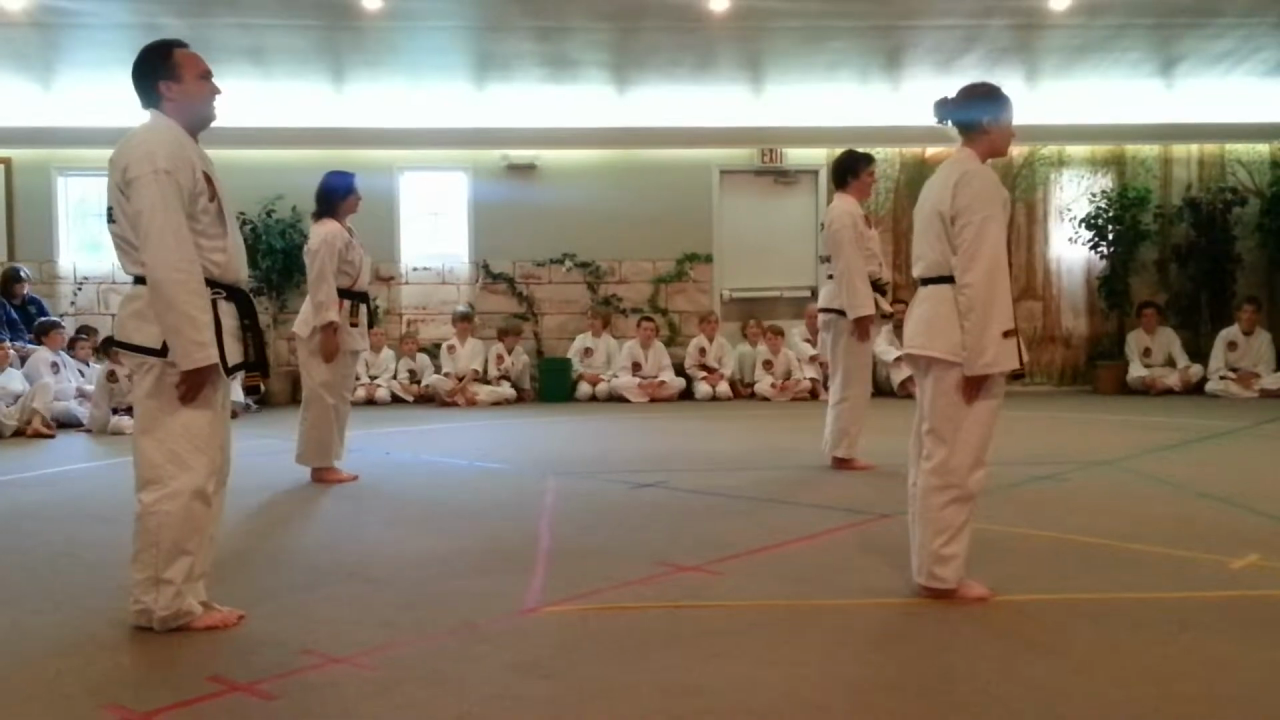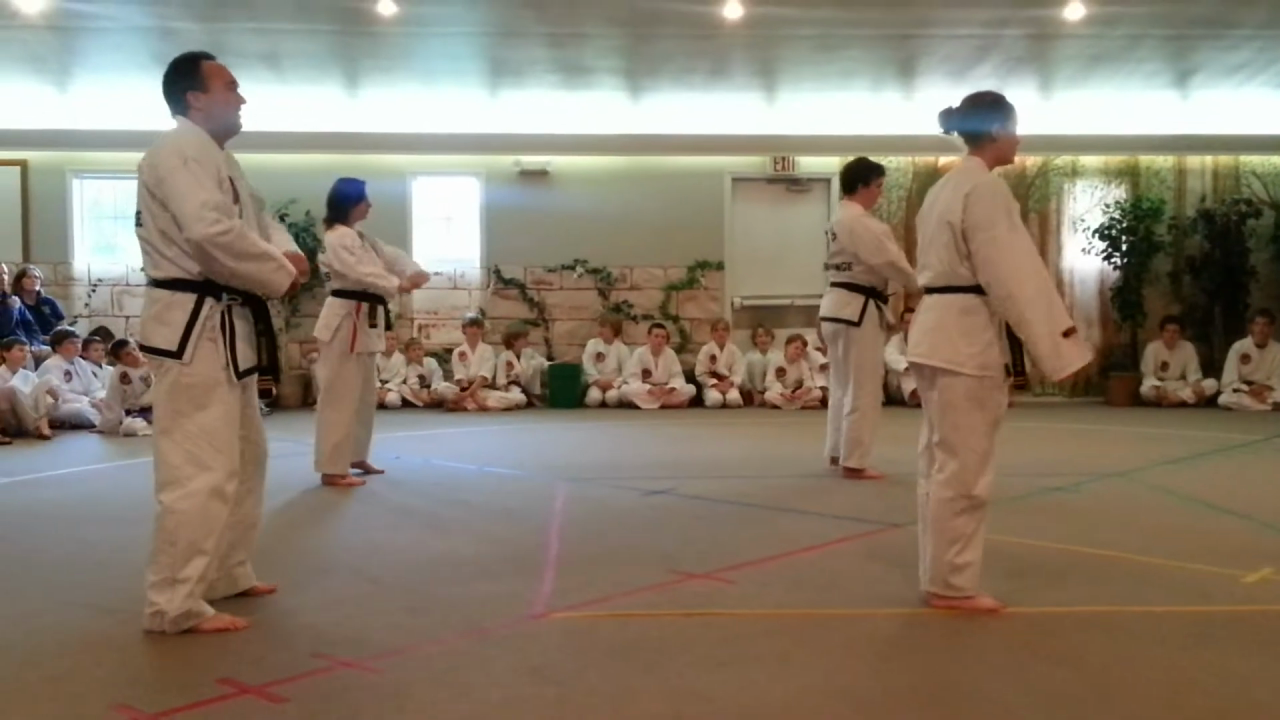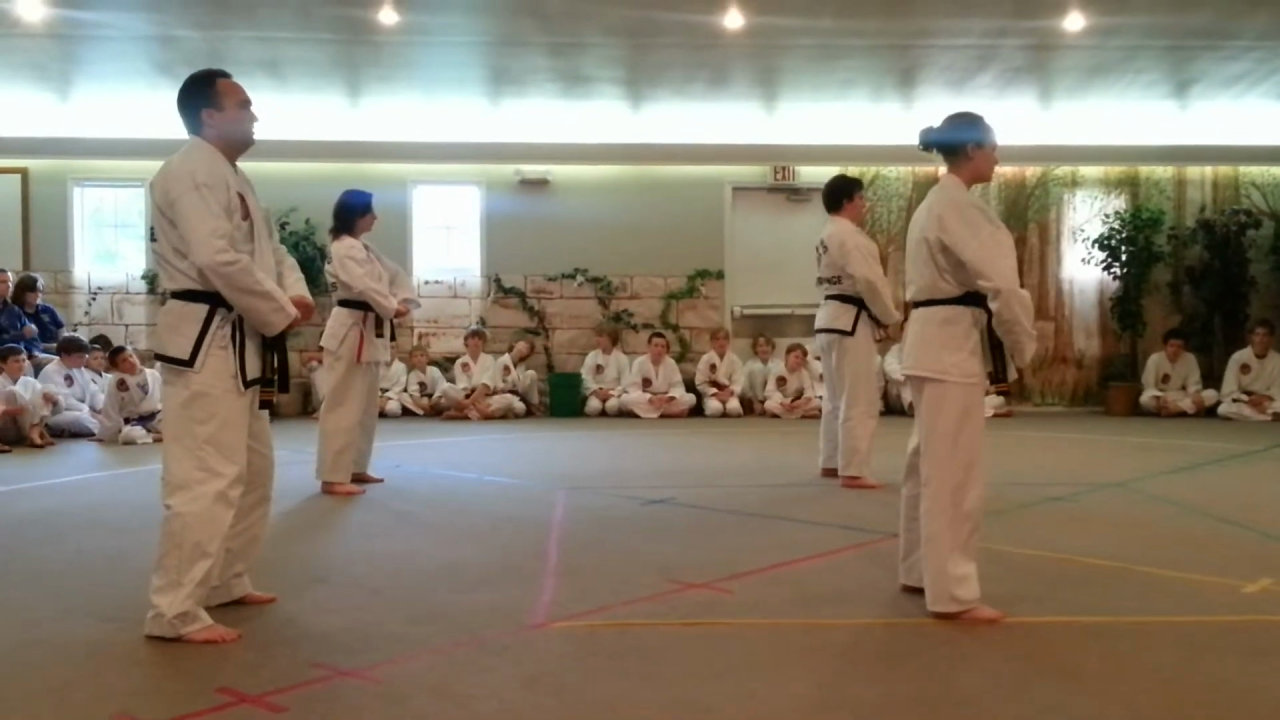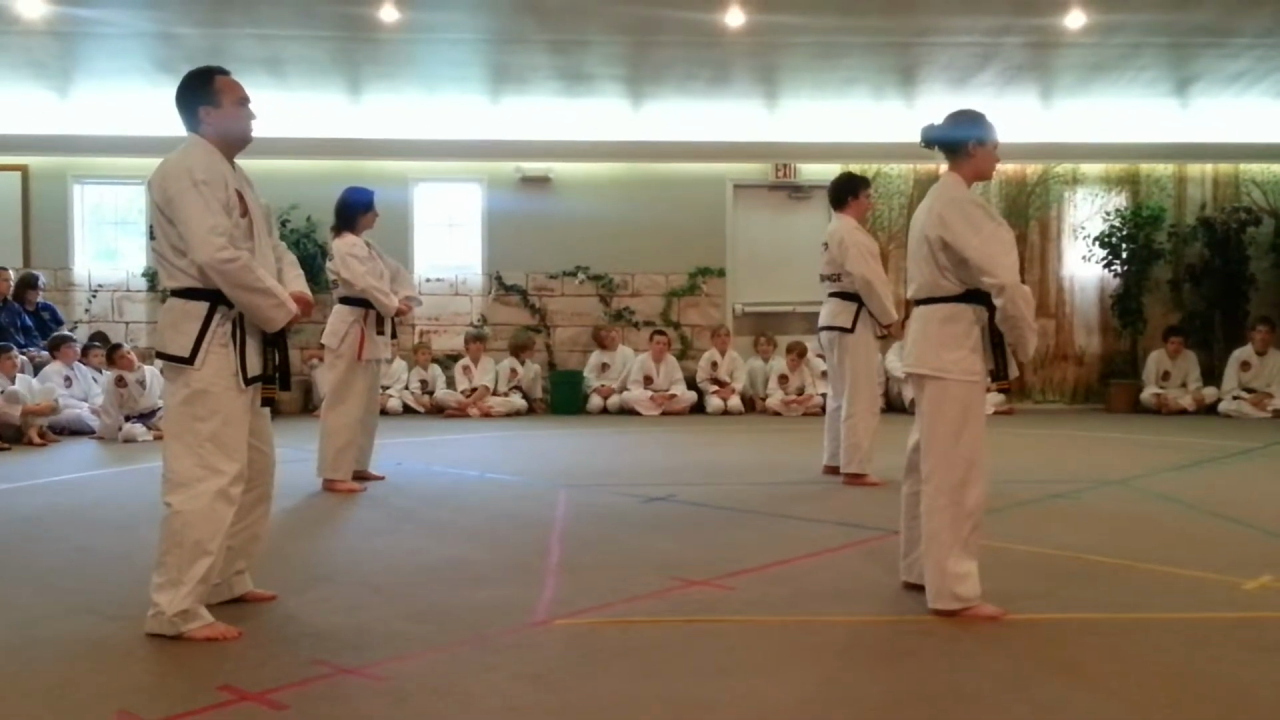
dt=1s
person 1, frame 1
left shoulder: (180, 148)
right shoulder: (154, 150)
right elbow: (169, 262)
right wrist: (194, 350)
left hip: (201, 326)
right hip: (174, 332)
left knee: (202, 470)
right knee: (178, 473)
left ankle: (181, 594)
right ankle: (164, 603)
person 1, frame 2
left shoulder: (215, 156)
right shoulder: (181, 151)
left elbow: (258, 218)
right elbow: (214, 231)
left wrist: (286, 252)
right wrist: (278, 275)
left hip: (222, 327)
right hip: (193, 328)
left knee: (244, 457)
right knee: (200, 471)
left ankle: (226, 573)
right ankle: (175, 605)
person 1, frame 3
left shoulder: (232, 177)
right shoulder: (190, 172)
left elbow: (269, 249)
right elbow: (218, 260)
left wrist: (295, 293)
right wrist: (280, 314)
left hip: (236, 341)
right hip: (205, 342)
left knee: (251, 469)
right knee: (206, 478)
left ankle: (225, 582)
right ankle: (175, 611)
person 1, frame 4
left shoulder: (232, 175)
right shoulder: (187, 170)
left elbow: (270, 245)
right elbow: (218, 257)
left wrist: (295, 289)
right wrist: (280, 311)
left hip: (238, 339)
right hip: (206, 339)
left knee: (252, 467)
right knee: (207, 476)
left ankle: (225, 580)
right ankle: (176, 609)
person 2, frame 1
left shoulder: (943, 176)
right shoulder: (977, 178)
right elbow: (980, 274)
right wrist: (981, 355)
left hip: (933, 321)
right hip: (961, 329)
left knee: (934, 453)
right knee: (955, 457)
left ankle: (933, 567)
right ankle: (941, 574)
person 2, frame 2
left shoulder: (944, 187)
right shoulder: (986, 187)
right elbow: (1013, 276)
right wrist: (1061, 347)
left hip: (936, 330)
right hip: (966, 336)
left knee: (942, 463)
right knee: (963, 469)
left ankle: (943, 578)
right ankle: (952, 586)
person 2, frame 3
left shoulder: (934, 204)
right shoulder: (959, 205)
right elbow: (999, 281)
right wrist: (1022, 343)
left hip: (933, 339)
right hip: (952, 345)
left knee: (929, 464)
right knee: (954, 471)
left ankle: (920, 570)
right ankle: (951, 594)
person 2, frame 4
left shoulder: (935, 201)
right shoulder: (959, 203)
right elbow: (1003, 278)
right wrist: (1024, 339)
left hip: (934, 336)
right hip: (953, 342)
left knee: (929, 461)
right knee: (955, 468)
left ankle: (921, 567)
right ankle: (952, 591)
person 3, frame 1
left shoulder: (846, 210)
right shoulder: (845, 213)
right elbow: (849, 267)
left wrist: (861, 307)
right wrist: (861, 310)
left hip: (841, 304)
right hip: (847, 306)
left knee: (846, 382)
right knee: (851, 383)
left ankle: (839, 448)
right ankle: (841, 453)
person 3, frame 2
left shoulder: (843, 218)
right shoulder: (859, 221)
right elbow: (890, 260)
left wrist: (905, 280)
right wrist: (919, 282)
left hip: (839, 306)
right hip: (857, 310)
left knee: (844, 386)
right knee: (863, 391)
left ankle: (839, 450)
right ankle: (853, 463)
person 3, frame 3
left shoulder: (828, 236)
right shoulder: (850, 236)
right elbow: (870, 281)
left wrist: (880, 317)
right wrist: (889, 317)
left hip: (831, 318)
right hip: (850, 321)
left knee: (836, 397)
right knee: (858, 401)
left ankle: (832, 462)
right ankle: (852, 471)
person 3, frame 4
left shoulder: (835, 232)
right shoulder: (851, 233)
right elbow: (868, 279)
left wrist: (881, 317)
right wrist: (888, 317)
left hip: (836, 316)
right hip: (853, 319)
left knee: (841, 394)
right knee: (860, 398)
left ankle: (835, 460)
right ankle: (854, 468)
person 4, frame 1
left shoulder: (345, 231)
right shoulder: (327, 233)
right elbow: (321, 285)
left wrist: (364, 326)
right wrist: (328, 331)
left hip: (346, 322)
right hip: (328, 323)
left knee: (339, 396)
right knee: (324, 395)
left ankle: (326, 462)
right ankle: (320, 465)
person 4, frame 2
left shoulder: (360, 237)
right shoulder: (338, 237)
left elbow: (391, 256)
right elbow: (362, 271)
left wrist: (414, 273)
right wrist: (399, 285)
left hip: (362, 322)
right hip: (345, 322)
left knee: (365, 395)
right knee: (340, 396)
left ankle: (355, 456)
right ankle: (332, 468)
person 4, frame 3
left shoulder: (364, 249)
right shoulder: (344, 248)
left elbow: (396, 275)
right elbow: (364, 285)
left wrist: (404, 301)
right wrist: (392, 309)
left hip: (368, 332)
right hip: (350, 331)
left knee: (367, 405)
right knee: (343, 404)
left ankle: (355, 468)
right ankle: (332, 477)
person 4, frame 4
left shoulder: (365, 246)
right shoulder: (345, 246)
left elbow: (397, 273)
right elbow: (366, 283)
left wrist: (406, 300)
right wrist: (393, 308)
left hip: (369, 329)
right hip: (351, 329)
left knee: (368, 402)
right knee: (344, 402)
left ankle: (356, 466)
right ankle: (334, 474)
